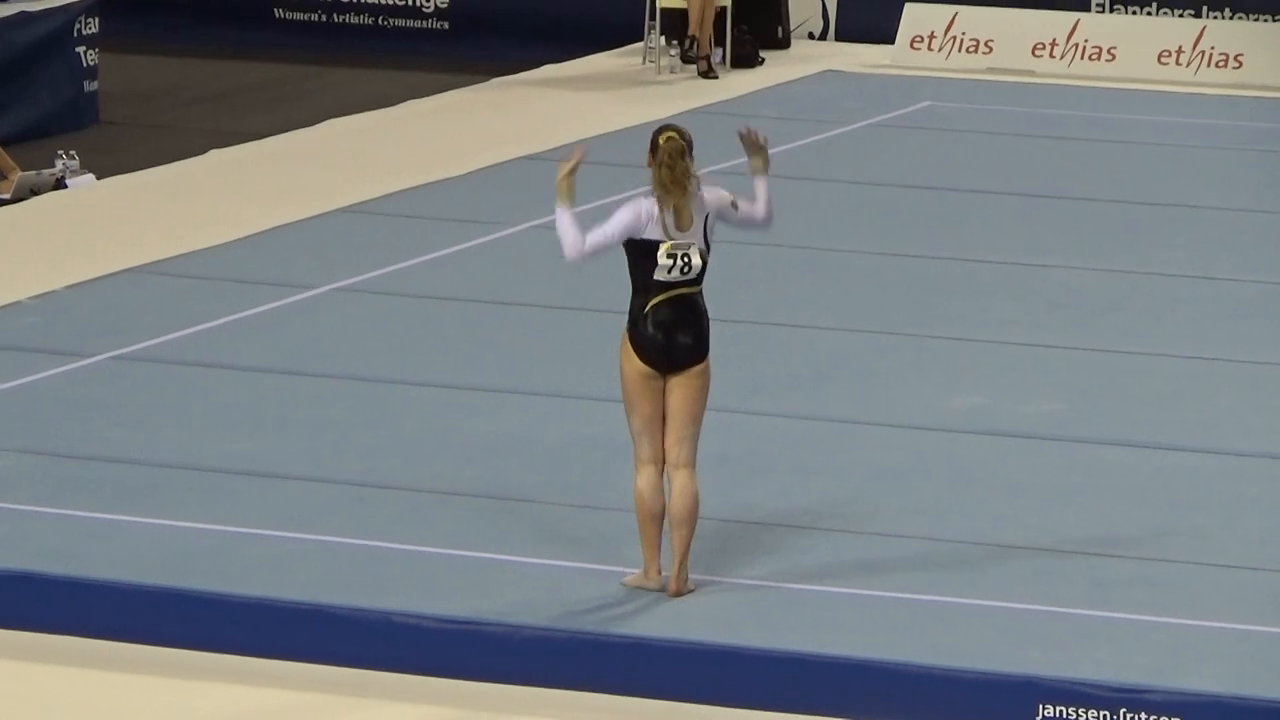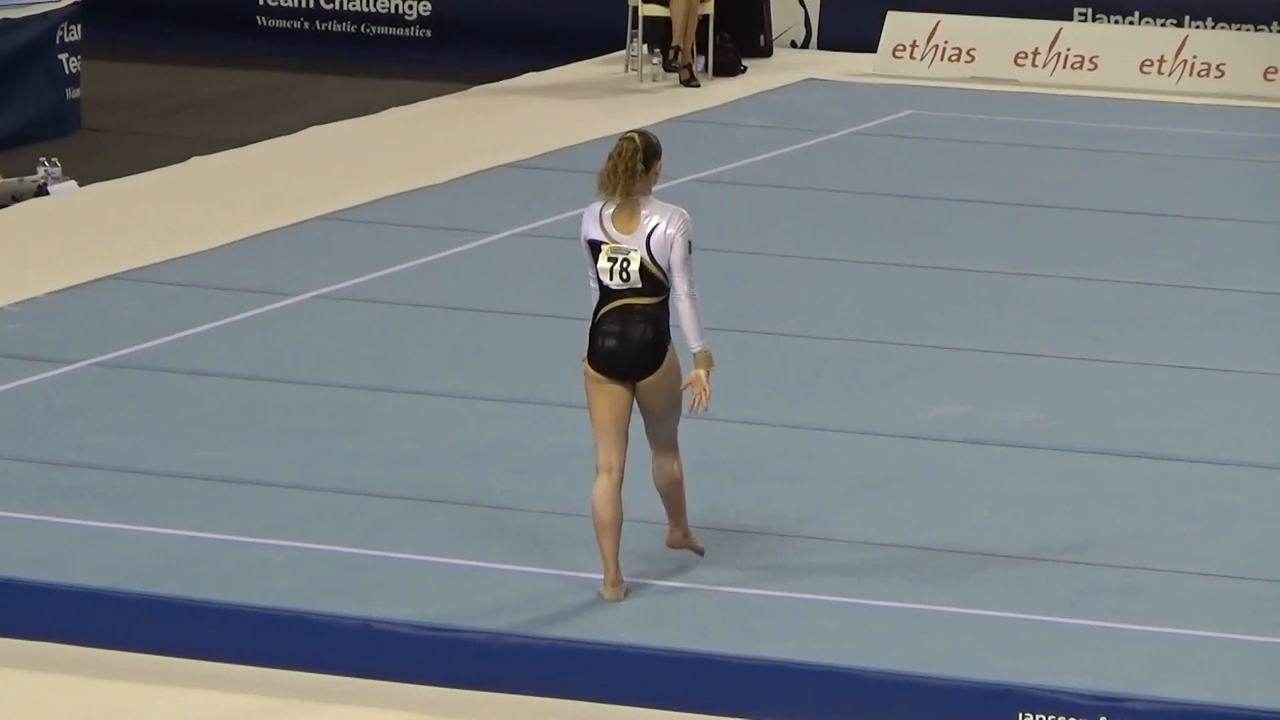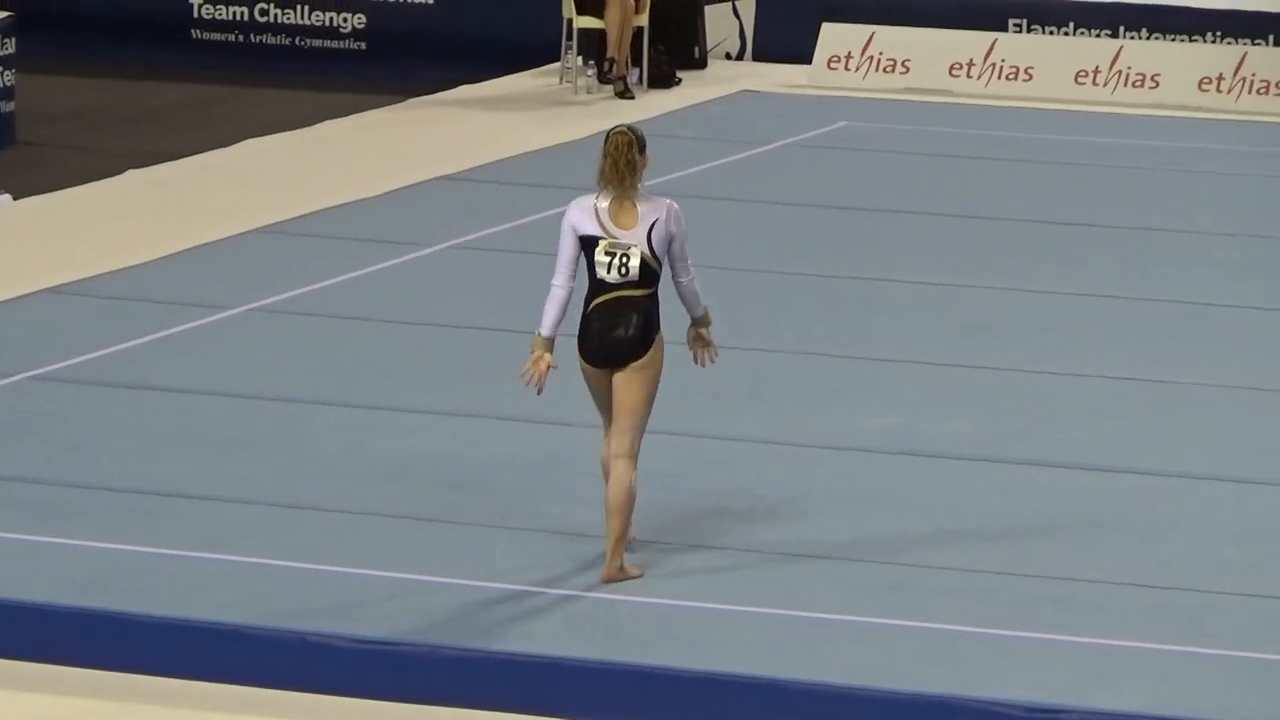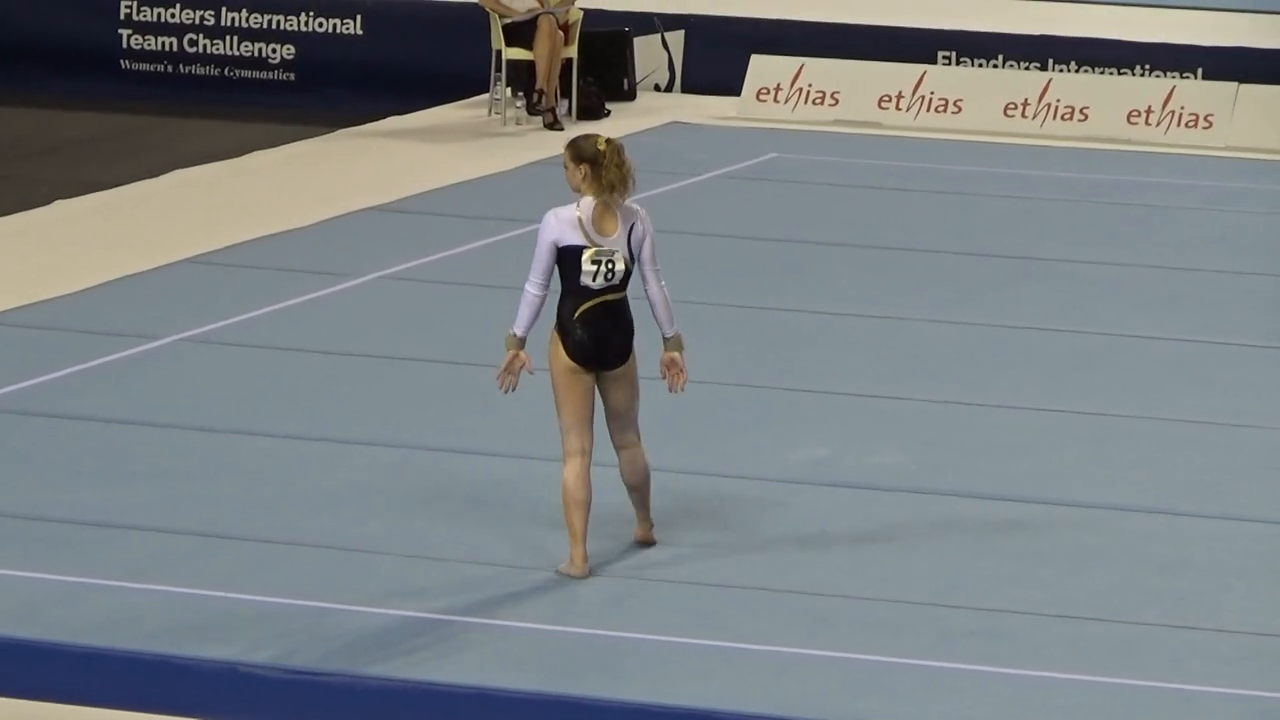
dt=0.7s
person 1, frame 1
left shoulder: (639, 212)
right shoulder: (712, 203)
left elbow: (575, 251)
right elbow: (761, 217)
left wrist: (564, 198)
right wrist: (759, 169)
left hip: (645, 340)
right hip: (692, 339)
left knee: (648, 462)
right knee: (682, 465)
left ankle: (651, 569)
right ankle: (678, 574)
person 1, frame 2
left shoulder: (592, 216)
right shoulder: (672, 219)
right elbow: (683, 292)
right wrist: (701, 360)
left hip: (604, 345)
right hip: (650, 346)
left knee: (608, 469)
right knee: (665, 447)
left ankle: (612, 578)
right ankle: (679, 530)
person 1, frame 3
left shoulder: (579, 211)
right shoulder: (666, 213)
left elbow: (562, 282)
right elbow: (682, 277)
left wrist: (544, 342)
right wrist: (699, 321)
left hip: (594, 333)
right hip: (640, 337)
left knee: (613, 436)
right knee: (624, 452)
left ankle: (616, 525)
right ankle: (614, 559)
person 1, frame 4
left shoulder: (558, 221)
right shoulder: (636, 217)
left elbow: (536, 287)
right elbow: (654, 284)
left wrist: (517, 343)
right wrist: (671, 343)
left hip: (574, 336)
right hip: (618, 334)
left knee: (576, 451)
right knee: (627, 440)
left ankle: (577, 555)
right ankle: (644, 525)
